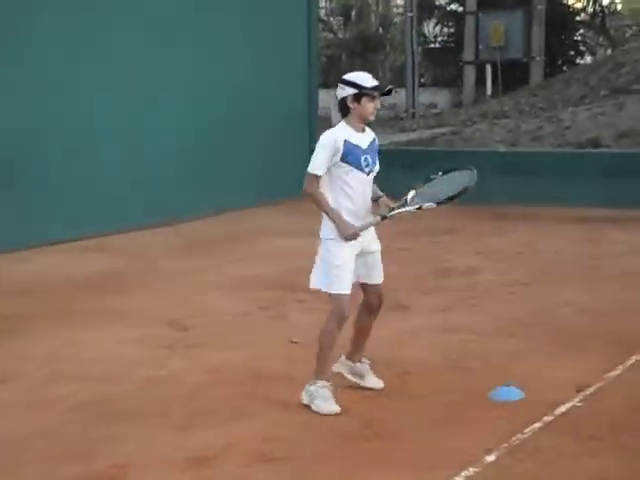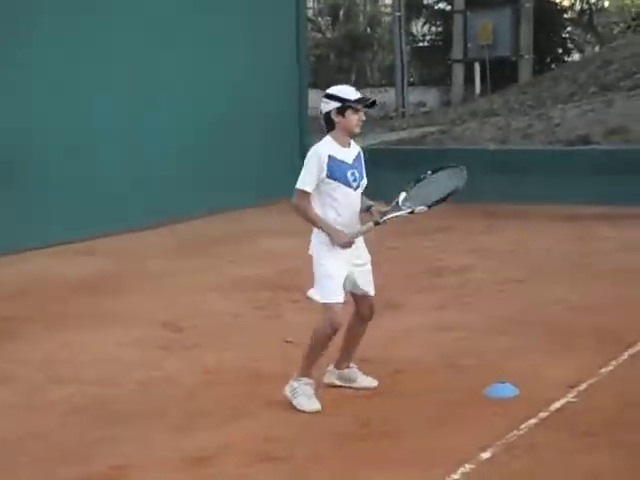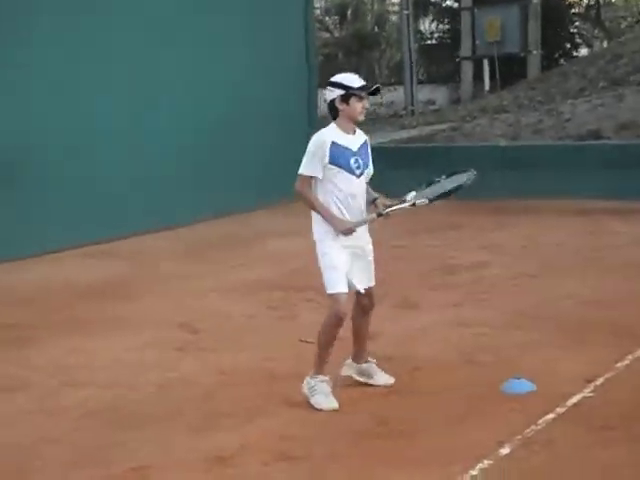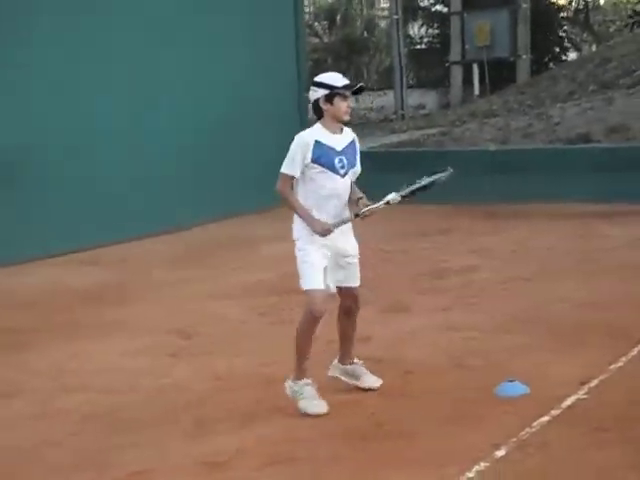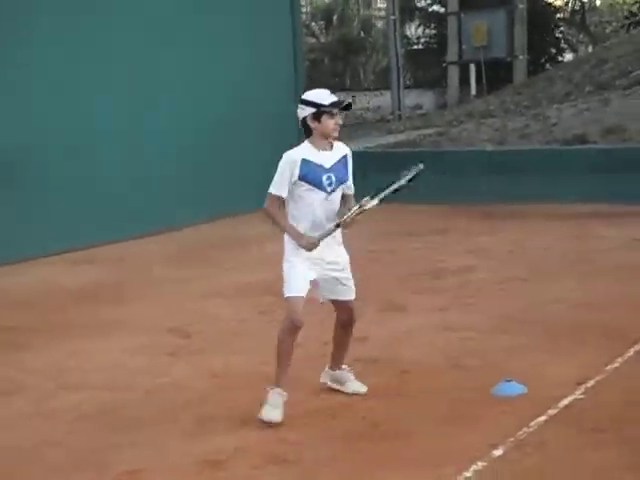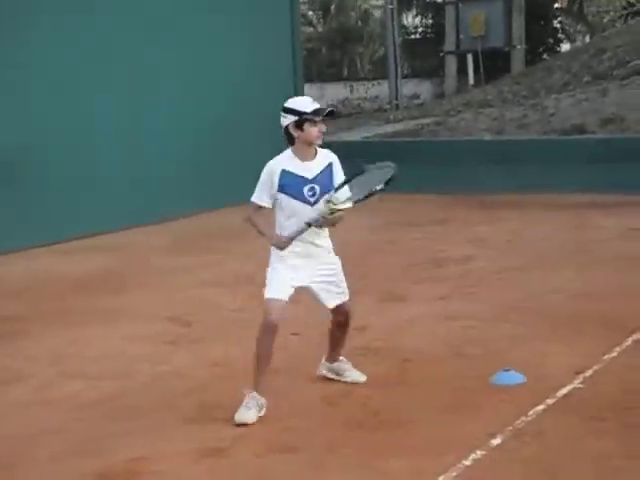
dt=0.1s
person 1, frame 1
left shoulder: (371, 138)
right shoulder: (333, 138)
right elbow: (311, 186)
left wrist: (379, 198)
right wrist: (339, 221)
left hip: (366, 233)
right hip: (338, 235)
left knee: (374, 300)
right knee: (340, 310)
left ankle: (353, 362)
right ankle: (318, 385)
person 1, frame 2
left shoulder: (357, 151)
right shoulder: (320, 153)
right elbow: (300, 202)
left wrist: (372, 207)
right wrist: (331, 232)
left hip: (355, 245)
right hip: (328, 247)
left knee: (365, 309)
right knee: (332, 321)
left ankle: (342, 368)
right ankle: (300, 381)
person 1, frame 3
left shoulder: (363, 140)
right shoulder: (323, 140)
right elbow: (302, 187)
left wrist: (376, 199)
right wrist: (334, 219)
left hip: (359, 234)
right hip: (332, 236)
left knee: (366, 302)
right knee: (340, 310)
left ankle: (359, 362)
right ankle: (316, 378)
person 1, frame 4
left shoulder: (352, 139)
right shoulder: (306, 141)
right elbow: (284, 187)
left wrist: (357, 199)
right wrist: (311, 220)
left hip: (343, 235)
right hip: (313, 236)
left knee: (350, 302)
right knee: (315, 308)
left ankle: (345, 364)
right ankle: (299, 381)
person 1, frame 5
left shoulder: (344, 154)
right shoulder: (294, 159)
right elbow: (273, 206)
left wrist: (349, 210)
right wrist: (297, 235)
left hip: (333, 248)
right hip: (300, 251)
left knee: (347, 315)
right knee: (295, 317)
left ankle: (335, 371)
right ankle: (276, 393)
person 1, frame 6
left shoulder: (330, 161)
right shoulder: (276, 168)
left elbow: (339, 207)
right elbow: (254, 211)
left wrist: (332, 218)
right wrist: (272, 234)
left hip: (321, 254)
right hip: (286, 257)
left knee: (343, 314)
right knee: (271, 319)
left ankle: (332, 362)
right ankle: (256, 396)
